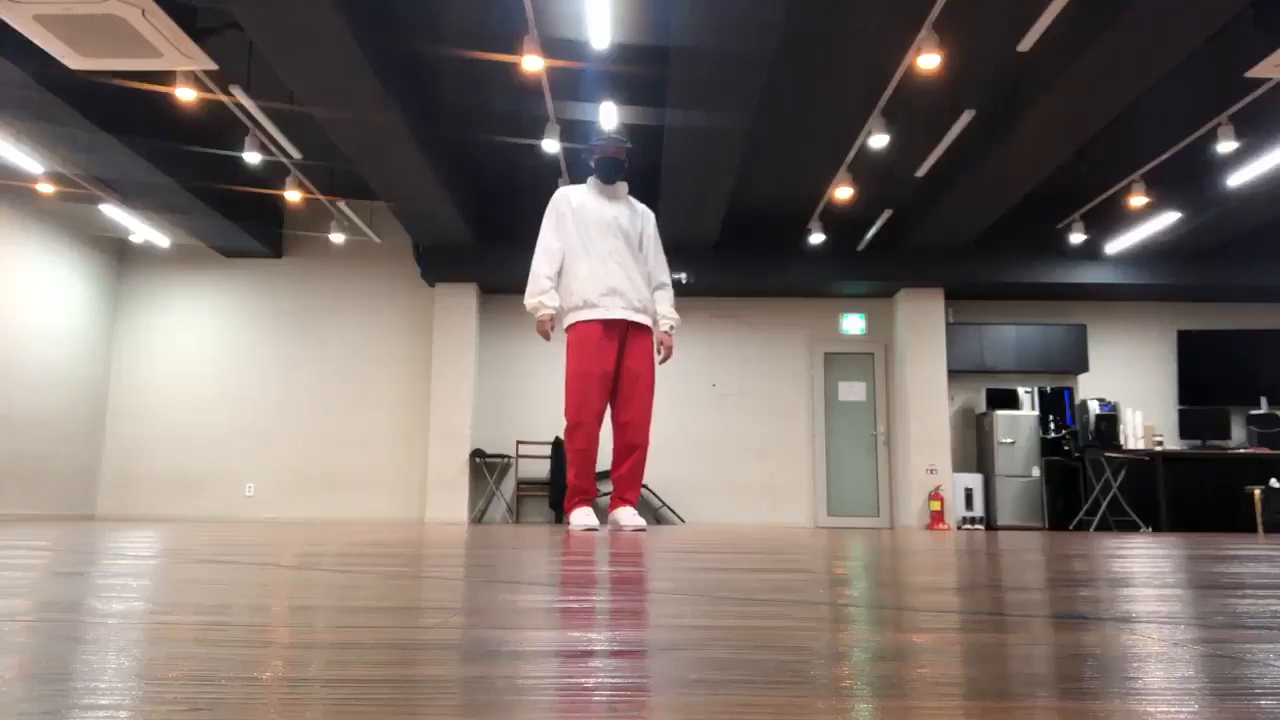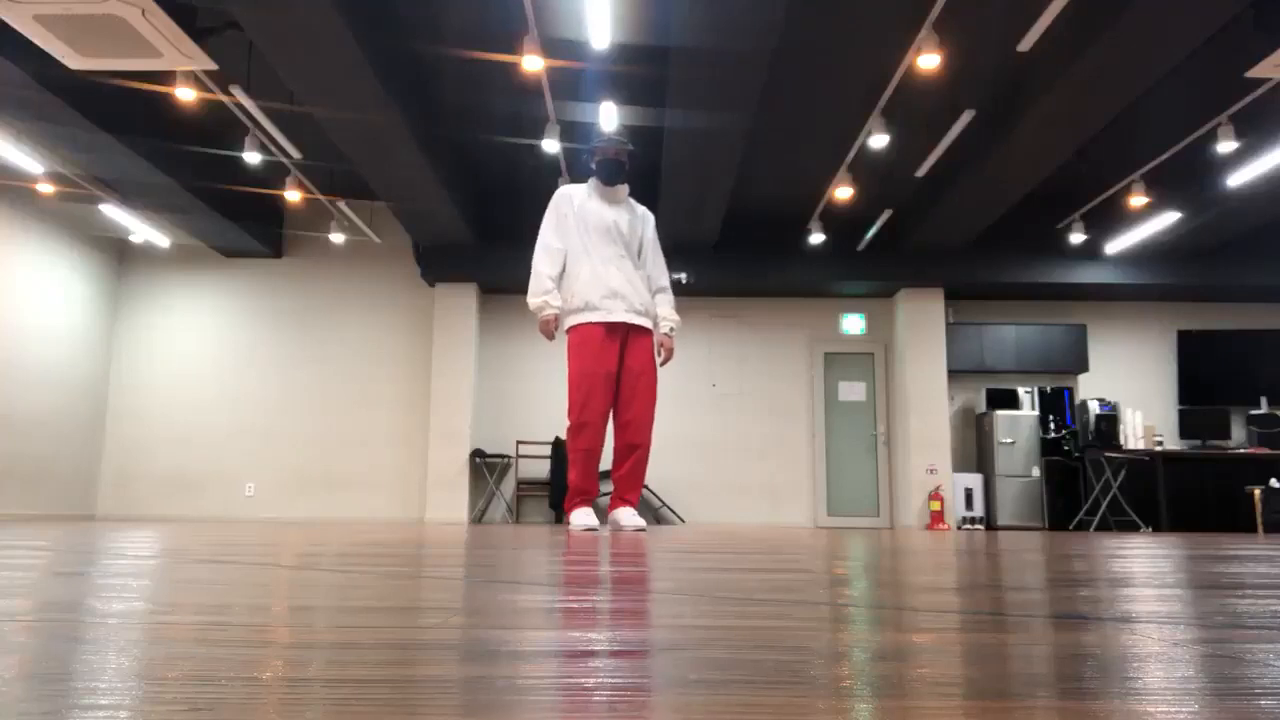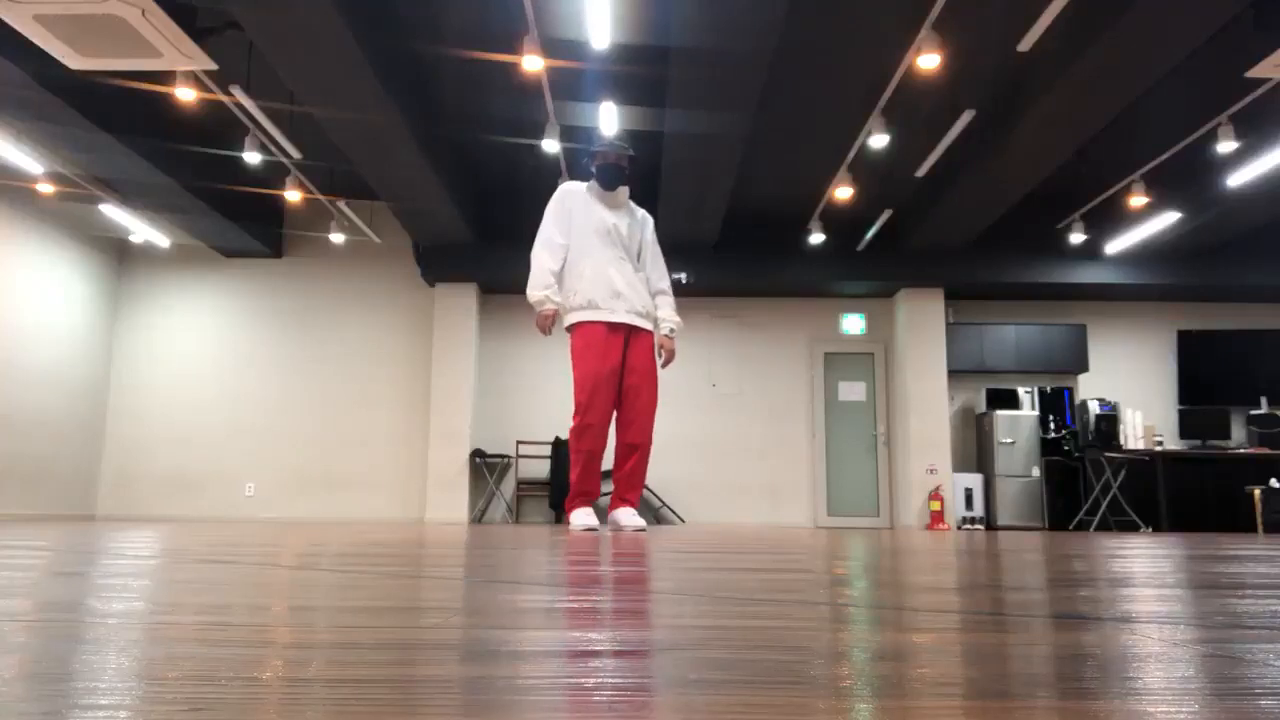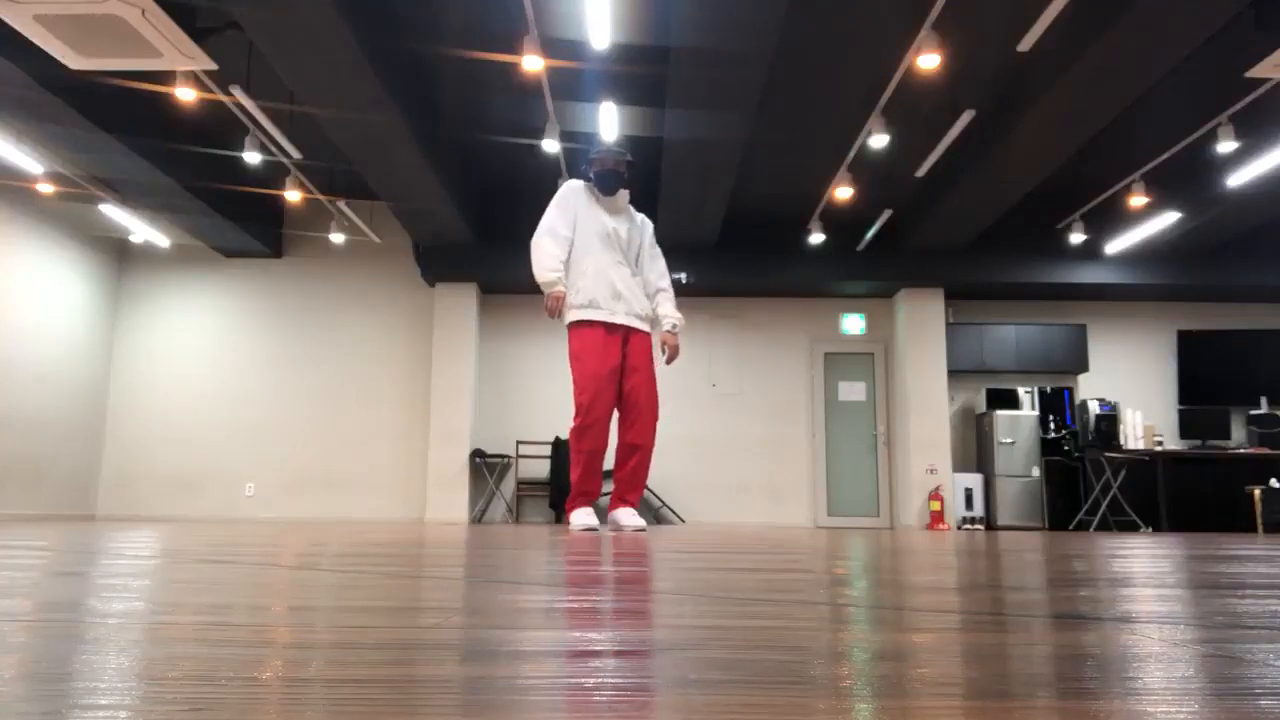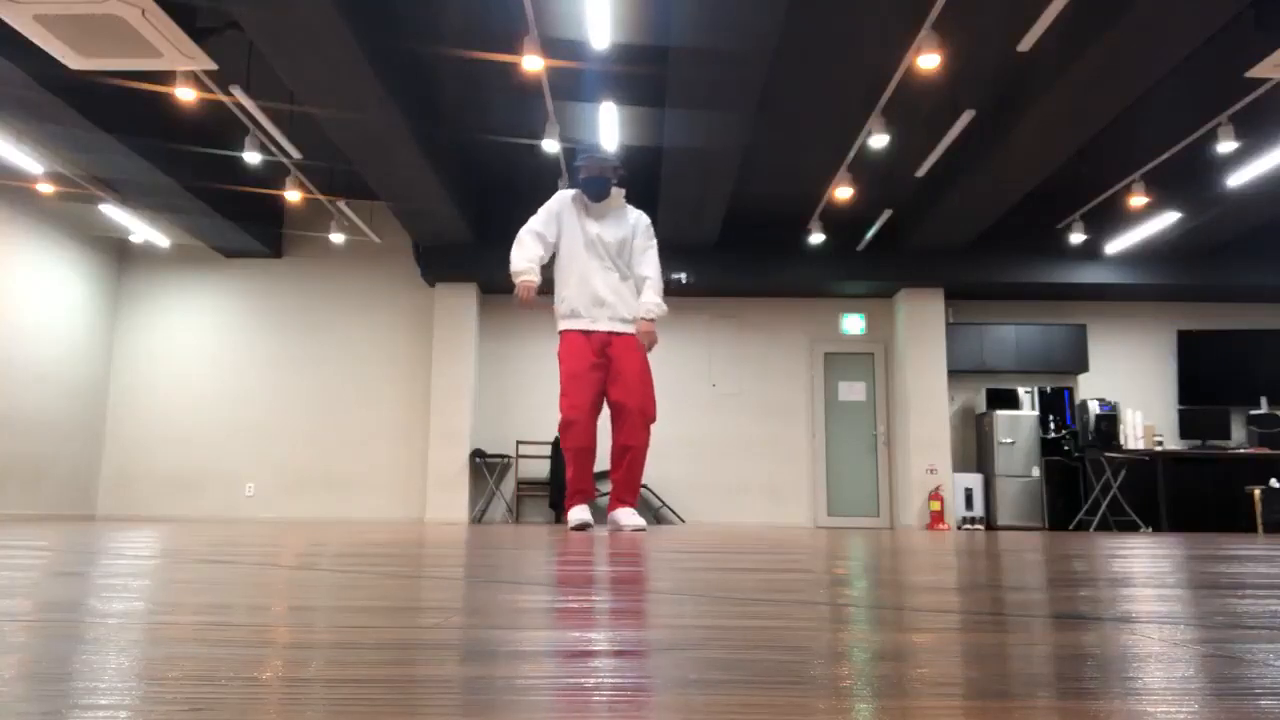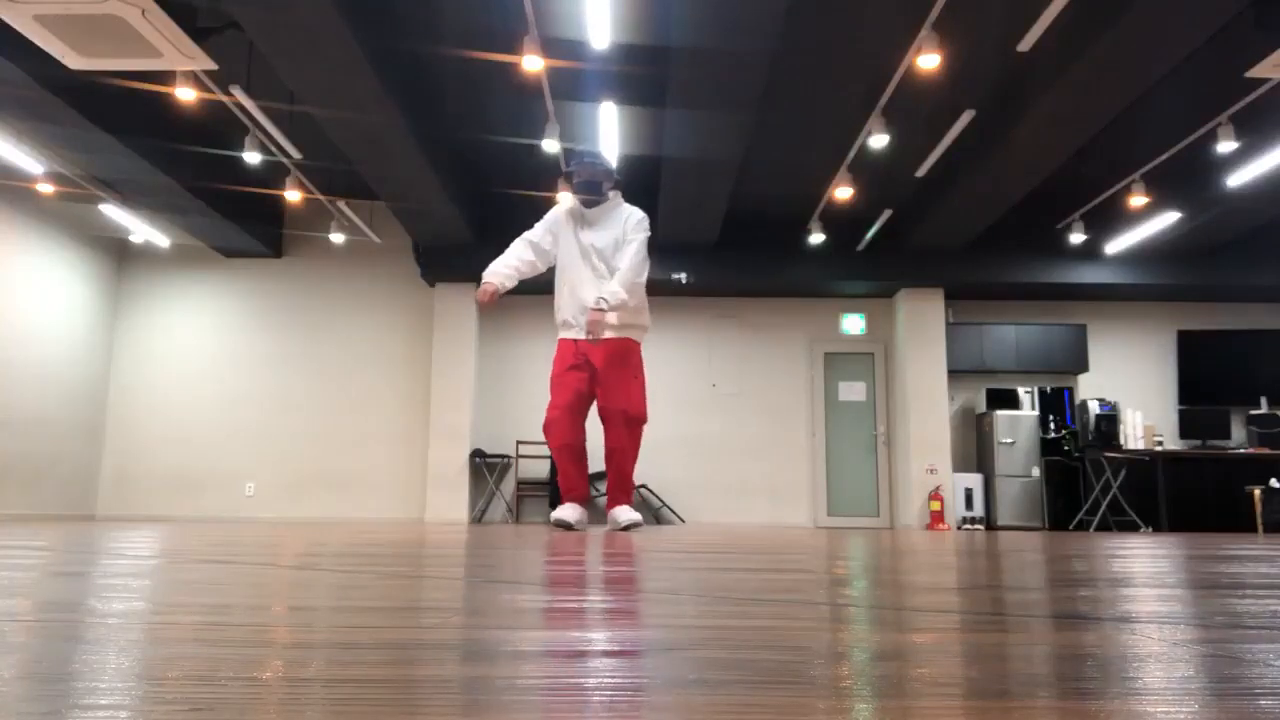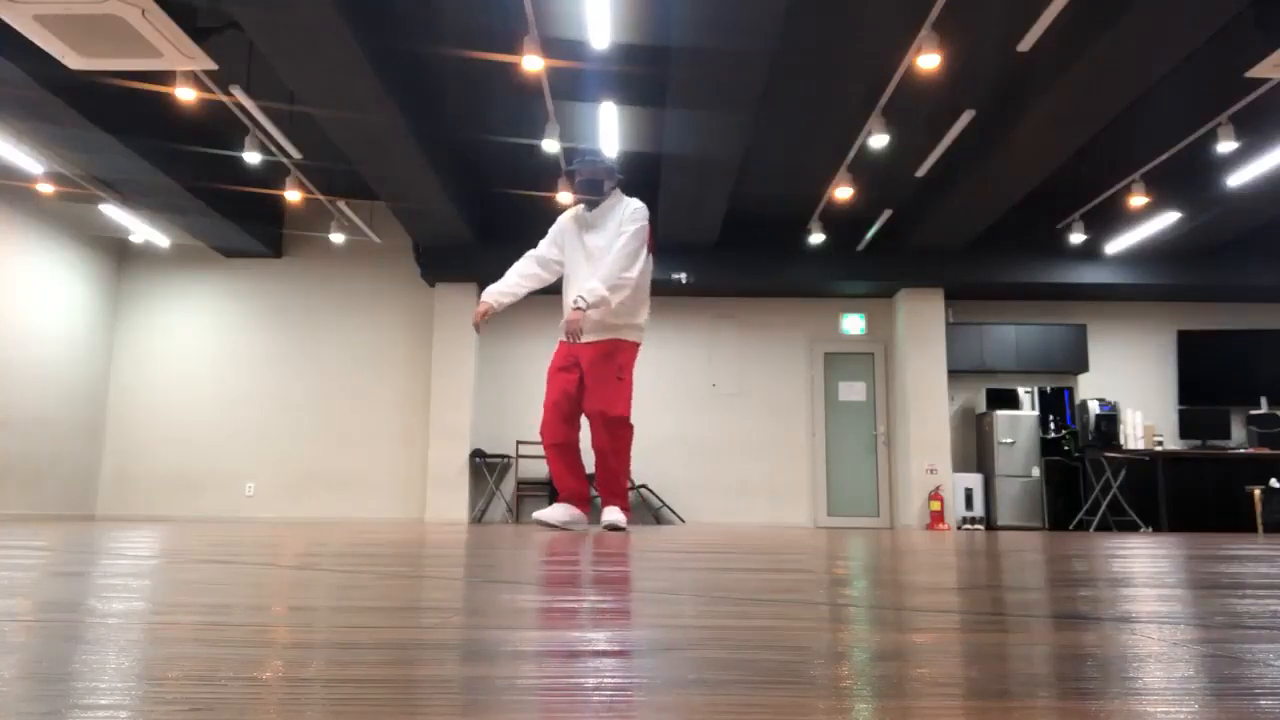
dt=0.4s
person 1, frame 1
left shoulder: (642, 214)
right shoulder: (567, 199)
left elbow: (658, 272)
right elbow: (548, 253)
left wrist: (665, 322)
right wrist: (544, 303)
left hip: (637, 321)
right hip: (588, 317)
left knee: (635, 417)
right knee: (583, 414)
left ankle: (624, 504)
right ankle: (580, 504)
person 1, frame 2
left shoulder: (642, 215)
right shoulder: (569, 199)
left elbow: (657, 273)
right elbow: (549, 252)
left wrist: (666, 324)
right wrist: (547, 302)
left hip: (638, 323)
right hip: (589, 318)
left knee: (638, 416)
right knee: (587, 414)
left ankle: (624, 504)
right ankle: (580, 504)
person 1, frame 3
left shoulder: (641, 218)
right shoulder: (570, 196)
left elbow: (657, 274)
right elbow: (548, 247)
left wrist: (667, 325)
right wrist: (546, 296)
left hip: (638, 323)
right hip: (591, 318)
left knee: (639, 415)
right knee: (592, 410)
left ankle: (624, 503)
right ankle: (581, 503)
person 1, frame 4
left shoulder: (640, 222)
right shoulder: (573, 195)
left elbow: (656, 275)
right elbow: (548, 238)
left wrist: (669, 323)
right wrist: (554, 281)
left hip: (636, 325)
right hip: (589, 319)
left knee: (642, 414)
right knee: (593, 409)
left ankle: (624, 504)
right ankle: (581, 504)
person 1, frame 5
left shoulder: (636, 219)
right shoulder: (564, 204)
left elbow: (649, 271)
right elbow: (531, 236)
left wrist: (648, 313)
right wrist: (526, 270)
left hip: (627, 330)
right hip: (577, 327)
left knee: (636, 415)
right knee: (577, 414)
left ankle: (622, 504)
right ankle: (579, 501)
person 1, frame 6
left shoulder: (632, 218)
right shoulder: (562, 215)
left elbow: (630, 269)
right elbow: (529, 248)
left wrist: (602, 304)
right wrist: (495, 277)
left hip: (619, 334)
right hip: (571, 335)
left knee: (625, 415)
right knee: (561, 419)
left ankle: (619, 502)
right ankle: (575, 501)
person 1, frame 7
left shoulder: (632, 211)
right shoulder: (568, 221)
left elbow: (616, 267)
right elbow: (536, 264)
left wrist: (582, 302)
right wrist: (493, 296)
left hip: (615, 332)
right hip: (573, 335)
left knee: (607, 414)
right knee: (556, 417)
left ankle: (614, 504)
right ankle: (572, 502)
